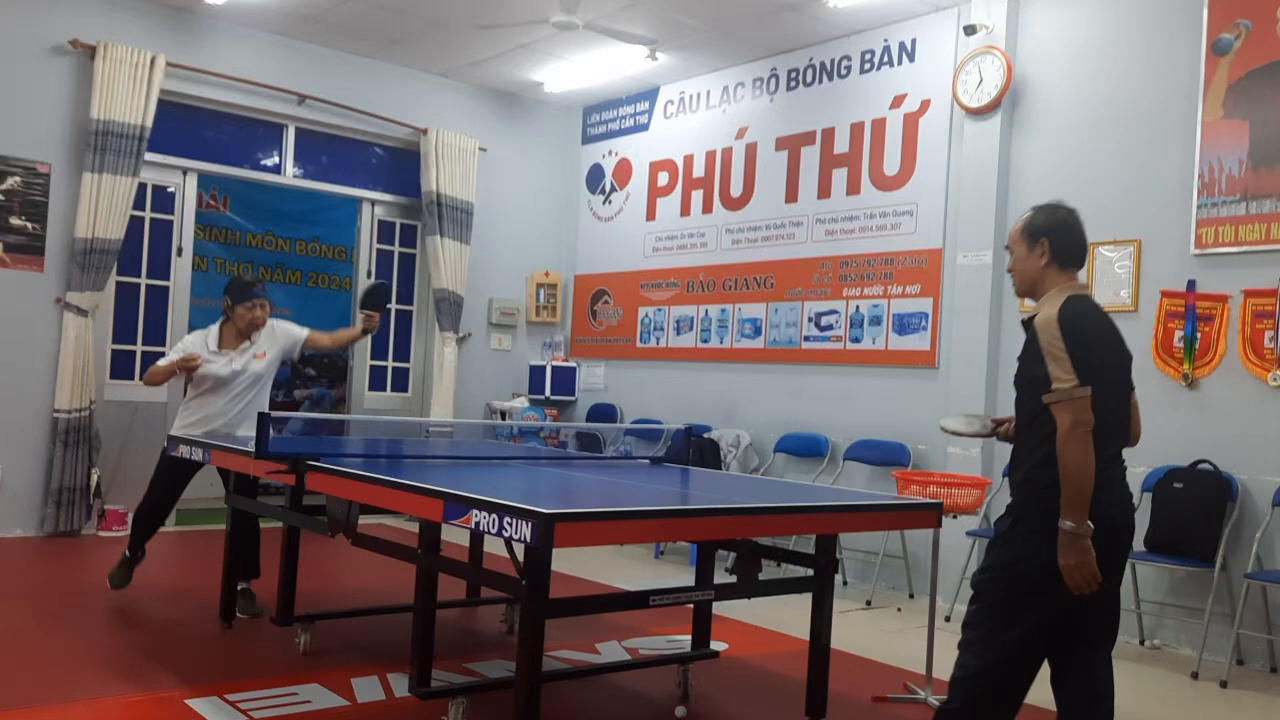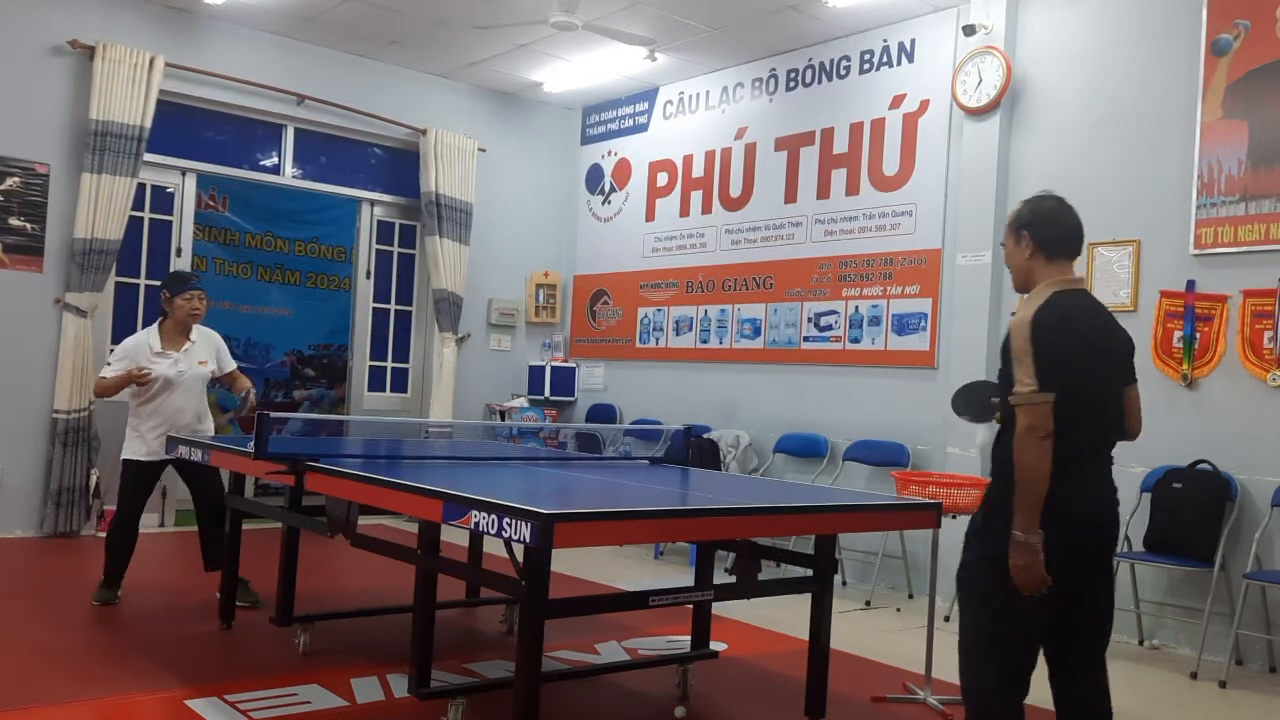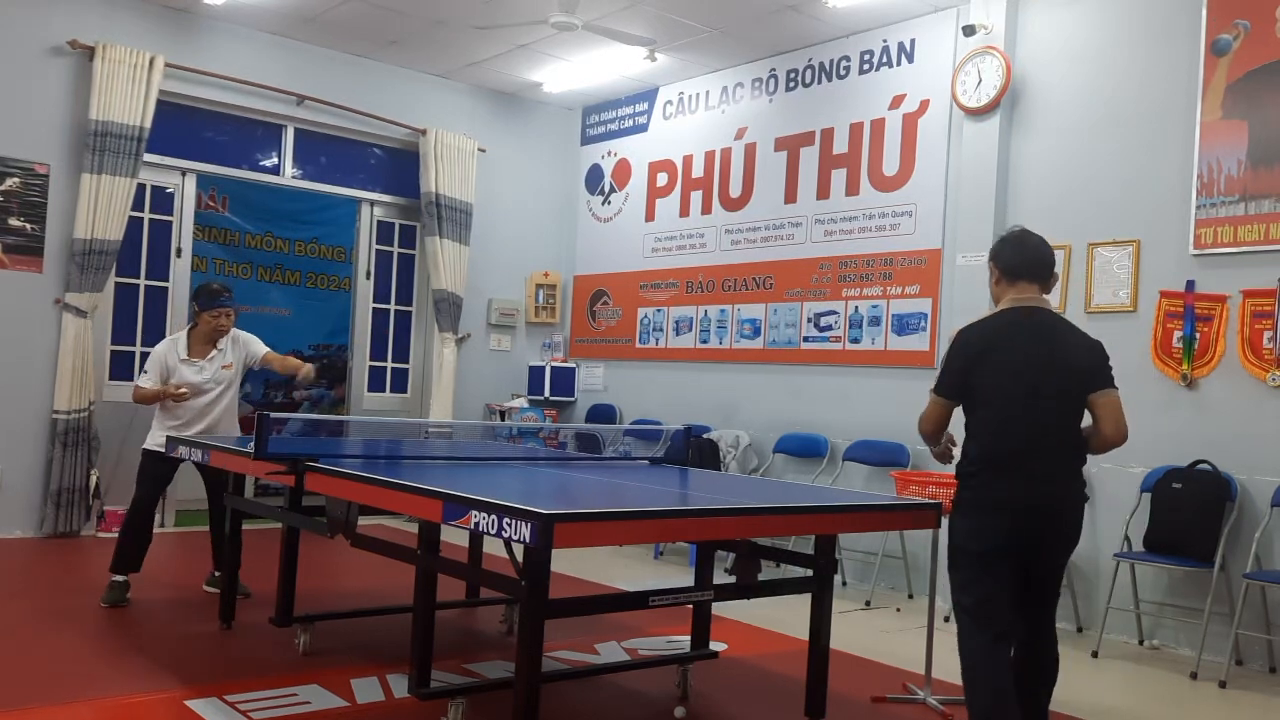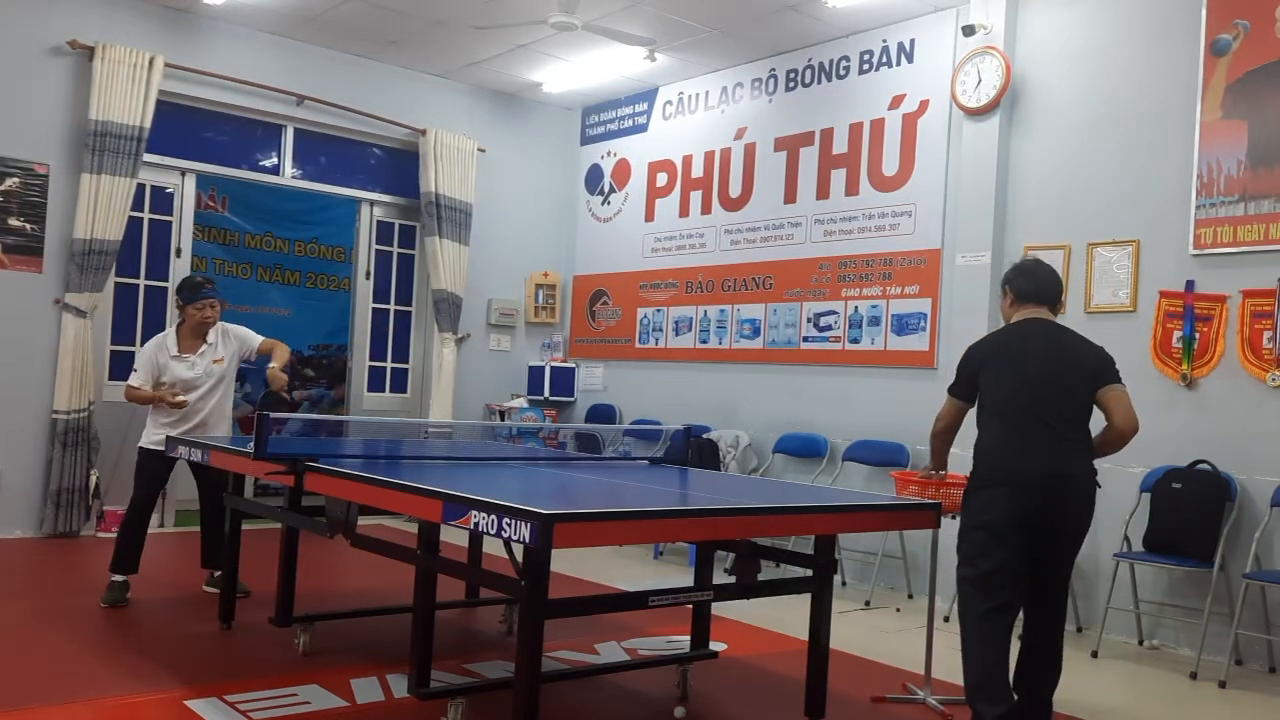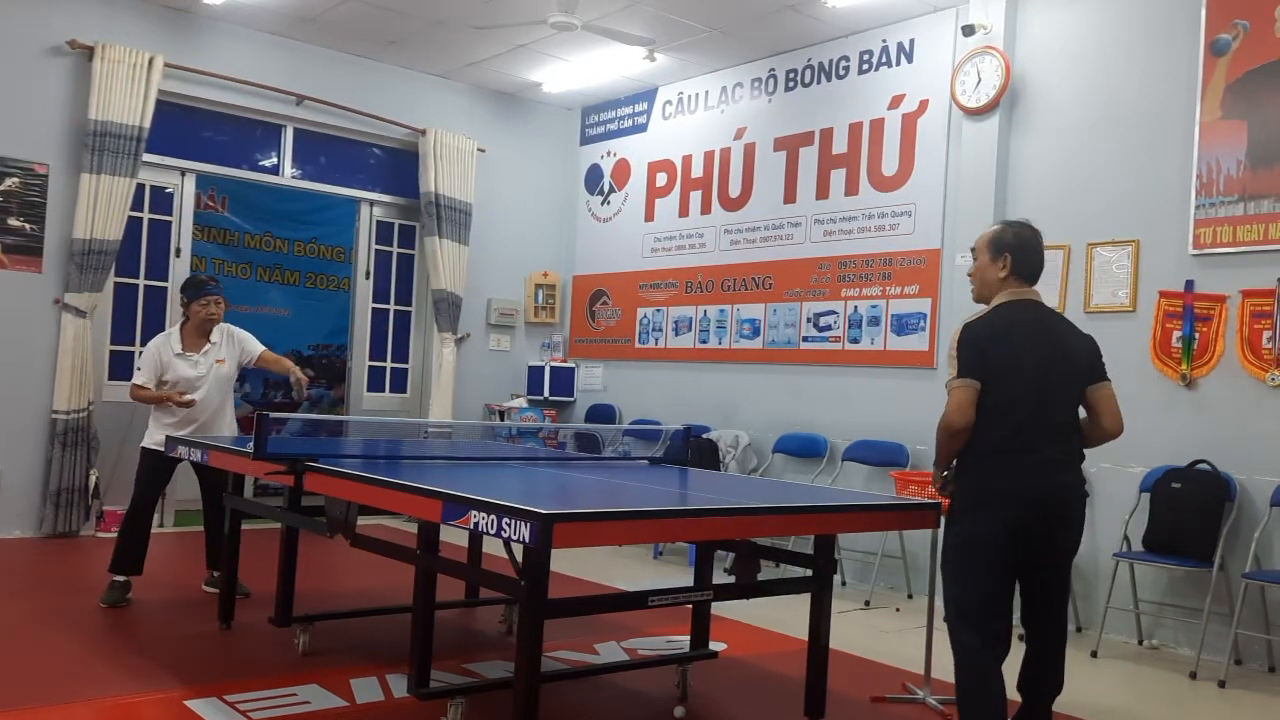
dt=0.7s
person 1, frame 1
left shoulder: (1054, 320)
right shoulder: (1103, 325)
left elbow: (1075, 428)
right elbow: (1128, 429)
left wrist: (1071, 528)
left hip: (1052, 522)
right hip: (1107, 517)
left knee: (991, 659)
right knee: (1084, 667)
person 1, frame 2
left shoulder: (1035, 318)
right shoulder: (1108, 325)
left elbow: (1034, 433)
right elbow: (1128, 424)
left wrist: (1025, 535)
left hip: (1037, 519)
right hip: (1094, 514)
left knee: (991, 663)
right knee: (1081, 666)
person 1, frame 3
left shoulder: (973, 339)
right shoulder: (1083, 346)
left elbow: (931, 424)
right elbow: (1112, 432)
left wrist: (940, 445)
left hip: (986, 507)
right hip: (1057, 507)
left knee: (985, 637)
right knee: (1038, 624)
person 1, frame 4
left shoulder: (986, 349)
right shoulder: (1090, 353)
left elbow: (944, 424)
right elbow: (1125, 425)
left wrist: (937, 465)
left hip: (1000, 489)
right hip: (1069, 493)
left knee: (987, 610)
right knee: (1046, 609)
person 1, frame 5
left shoulder: (978, 332)
right shoulder: (1077, 338)
left elbow: (958, 419)
right elbow: (1108, 425)
left wrist: (941, 467)
left hip: (990, 497)
right hip: (1060, 497)
left knee: (978, 631)
right knee: (1046, 622)
person 2, frame 1
left shoulder: (275, 334)
right shoulder: (196, 342)
left elbow: (325, 340)
right elbow: (149, 379)
left wrist: (363, 329)
right wrist: (176, 366)
right hip: (190, 437)
right knee: (155, 504)
left ankle: (242, 586)
right ankle: (133, 554)
person 2, frame 2
left shoulder: (211, 341)
right shoulder: (136, 345)
left elbow: (233, 378)
right elbow: (100, 389)
left wrist: (248, 389)
right wrist: (127, 378)
right hip: (145, 446)
left knee: (216, 508)
right knee: (126, 516)
right ankle: (110, 581)
person 2, frame 3
left shoulder: (240, 342)
right shoulder: (166, 350)
left elbow: (276, 361)
right elbow: (139, 394)
left wrist: (301, 367)
right wrist: (162, 393)
right hip: (167, 439)
left knee: (226, 507)
right knee: (142, 505)
left ankle: (220, 574)
right ankle: (120, 578)
person 2, frame 4
left shoulder: (232, 336)
right shoulder: (156, 347)
left elbow: (278, 347)
right elbow: (132, 392)
left wrist: (276, 366)
right wrist: (160, 397)
left hip: (212, 438)
right hip: (162, 438)
left knee: (219, 505)
right knee: (141, 504)
left ankle: (217, 572)
right ankle: (119, 578)
person 2, frame 5
left shoulder: (233, 338)
right shoulder: (160, 346)
left elbow: (270, 359)
right elbow: (137, 392)
left wrist: (292, 370)
right wrist: (167, 397)
left hip: (215, 439)
right hip: (164, 439)
left knee: (220, 506)
right knee: (141, 504)
left ankle: (217, 573)
right ankle: (120, 578)
